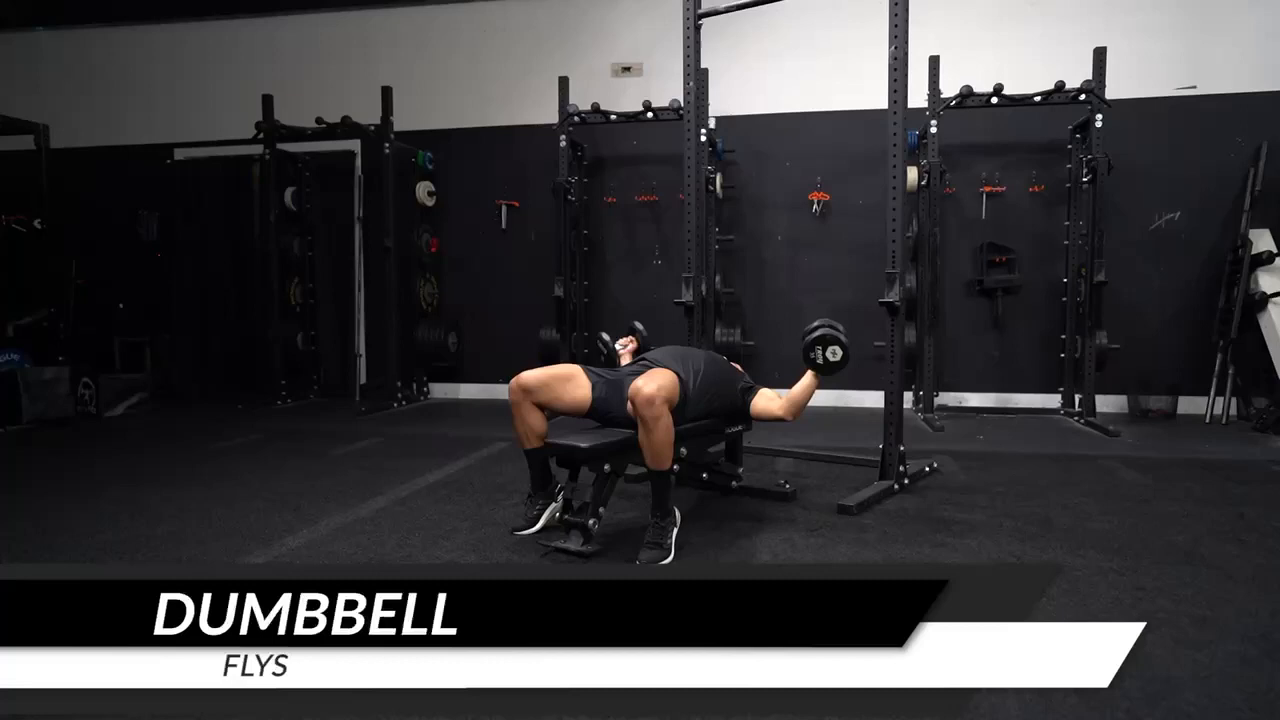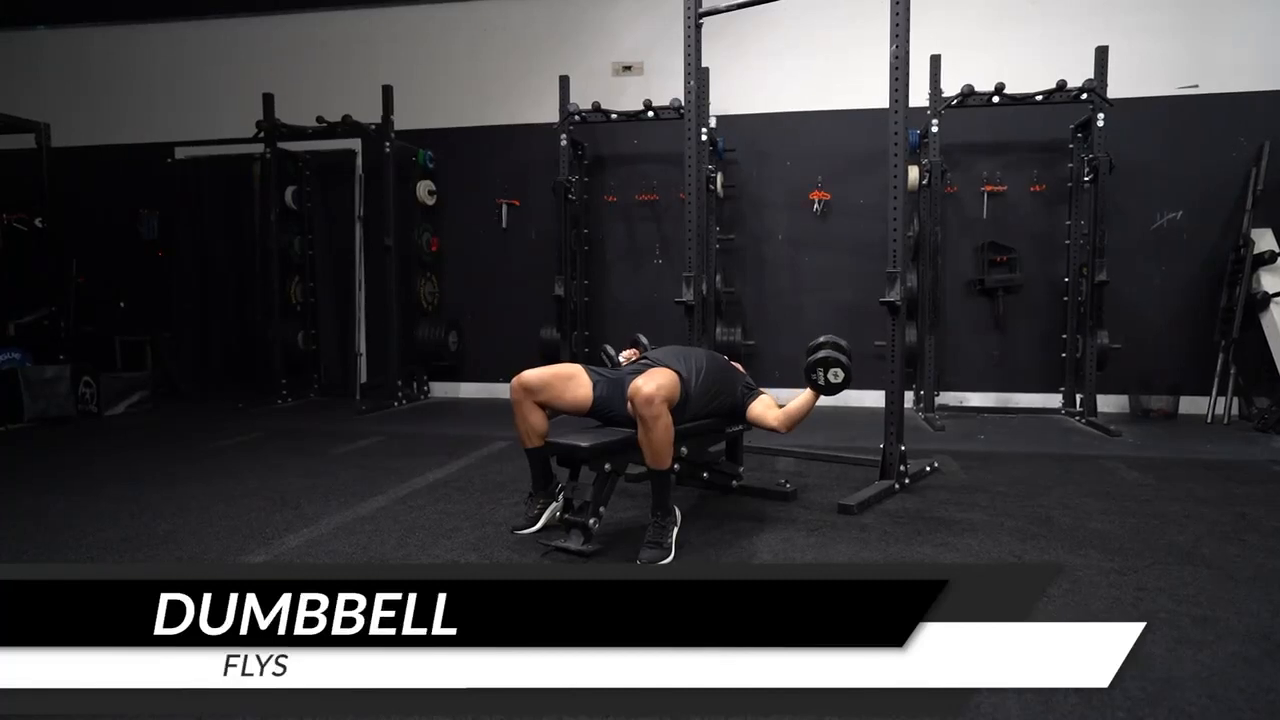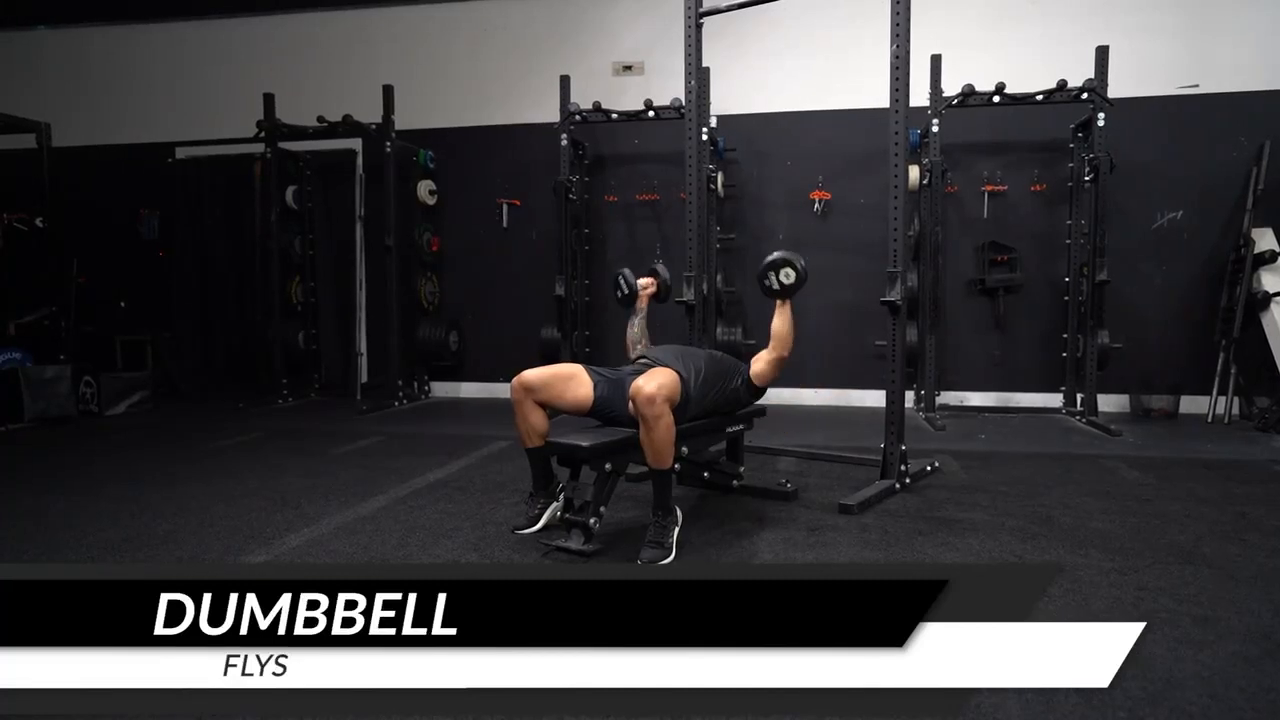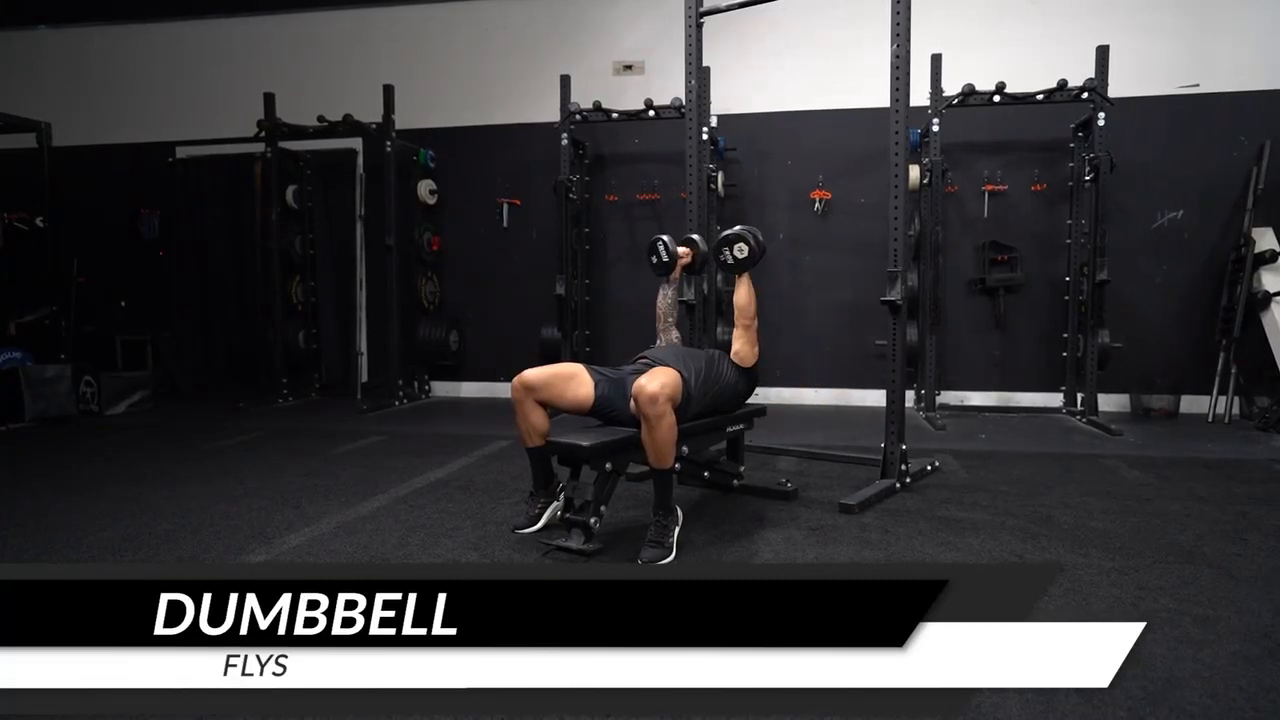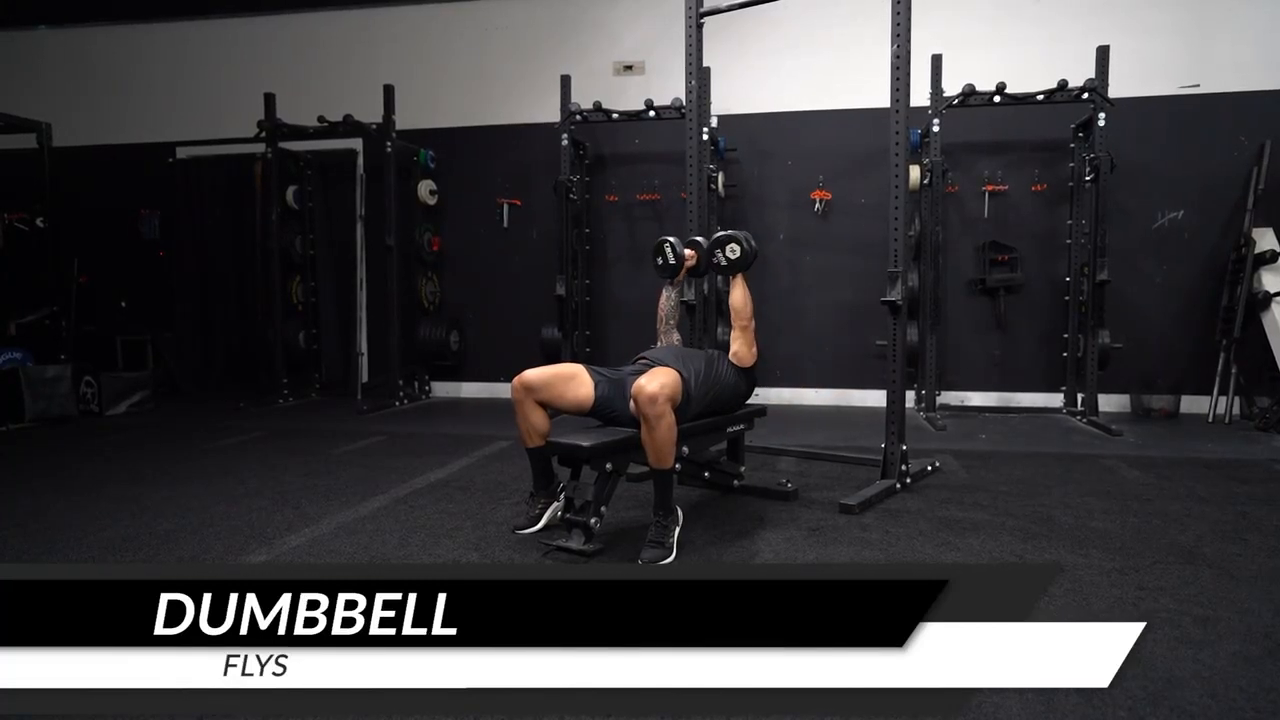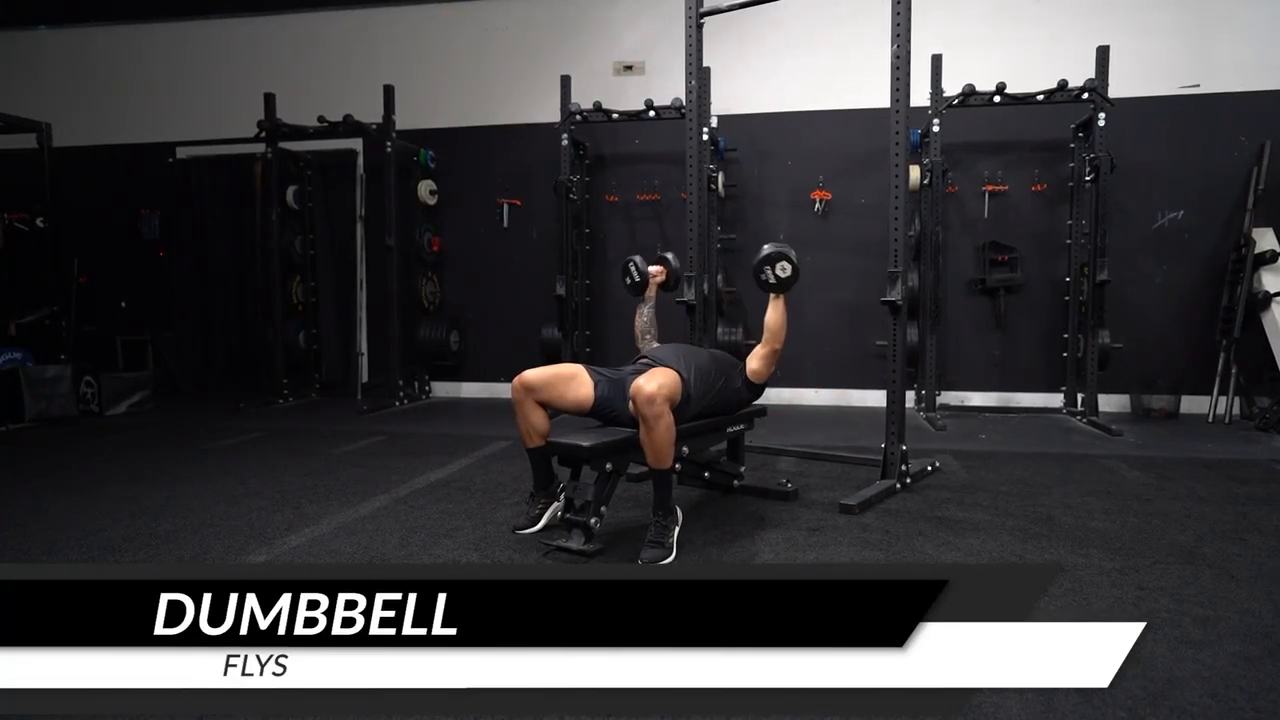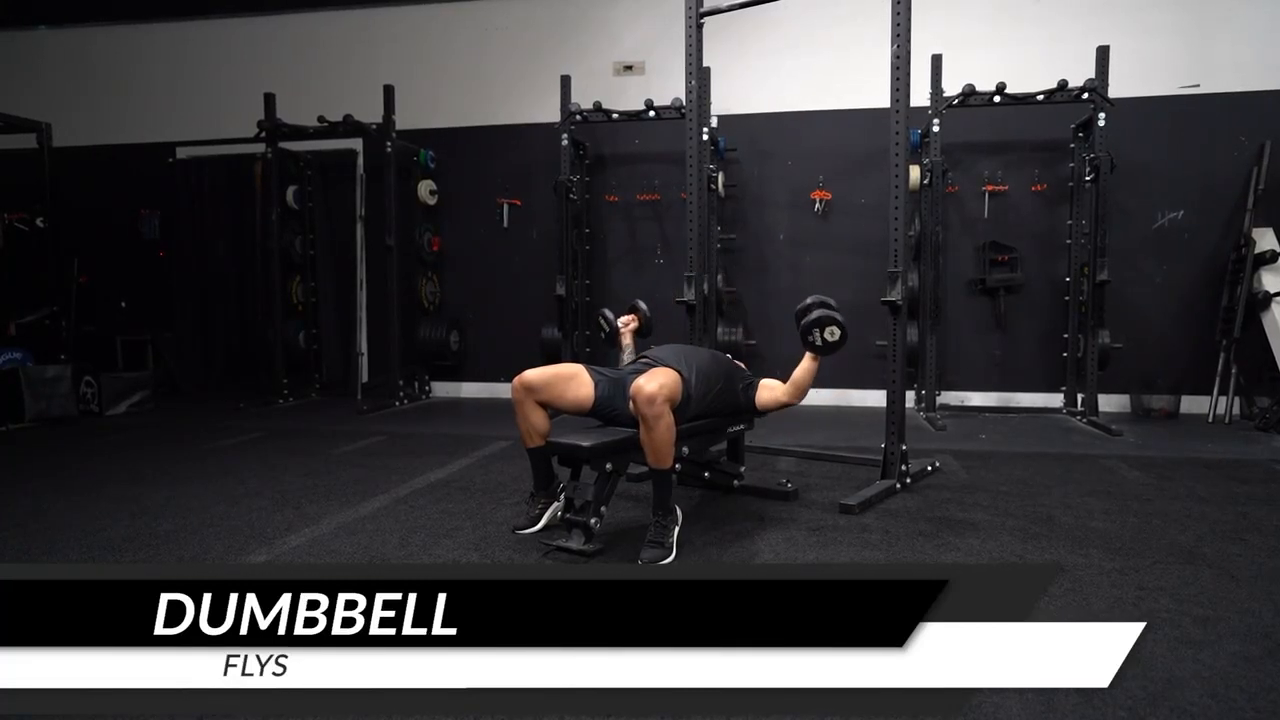
dt=0.5s
person 1, frame 1
left shoulder: (742, 389)
left elbow: (784, 410)
left wrist: (816, 369)
right wrist: (626, 356)
left hip: (651, 394)
right hip: (627, 379)
left knee: (647, 395)
right knee: (522, 386)
left ankle: (663, 518)
right ankle: (544, 494)
person 1, frame 2
left shoulder: (742, 389)
left elbow: (780, 421)
right wrist: (628, 363)
left hip: (652, 392)
right hip: (627, 378)
left knee: (647, 394)
right knee: (524, 385)
left ankle: (663, 516)
right ankle: (545, 494)
person 1, frame 3
left shoulder: (741, 382)
right shoulder: (699, 359)
left elbow: (778, 352)
right elbow: (638, 350)
left wrist: (783, 301)
right wrist: (642, 301)
left hip: (653, 392)
right hip: (628, 377)
left knee: (647, 393)
right knee: (525, 385)
left ankle: (664, 515)
right ankle: (546, 493)
person 1, frame 4
left shoulder: (738, 377)
right shoulder: (692, 359)
left elbow: (746, 324)
right elbow: (666, 322)
left wrist: (741, 272)
right wrist: (674, 272)
left hip: (656, 390)
right hip: (624, 379)
left knee: (650, 393)
right knee: (525, 384)
left ankle: (665, 516)
right ankle: (546, 491)
person 1, frame 5
left shoulder: (737, 379)
right shoulder: (694, 361)
left elbow: (743, 325)
right elbow: (666, 326)
left wrist: (736, 274)
right wrist: (677, 275)
left hip: (655, 392)
right hip: (624, 380)
left knee: (649, 393)
right knee: (525, 385)
left ankle: (666, 516)
right ankle: (547, 493)
person 1, frame 6
left shoulder: (742, 382)
right shoulder: (702, 362)
left elbow: (771, 346)
right elbow: (646, 340)
left wrist: (776, 294)
right wrist: (651, 288)
left hip: (651, 392)
right hip: (625, 378)
left knee: (648, 393)
right knee: (525, 385)
left ankle: (665, 516)
right ankle: (547, 492)
person 1, frame 7
left shoulder: (742, 385)
left elbow: (789, 395)
left wrist: (814, 352)
right wrist: (627, 337)
left hip: (654, 393)
right hip: (624, 381)
left knee: (649, 393)
right knee: (525, 385)
left ankle: (665, 517)
right ankle: (547, 494)
